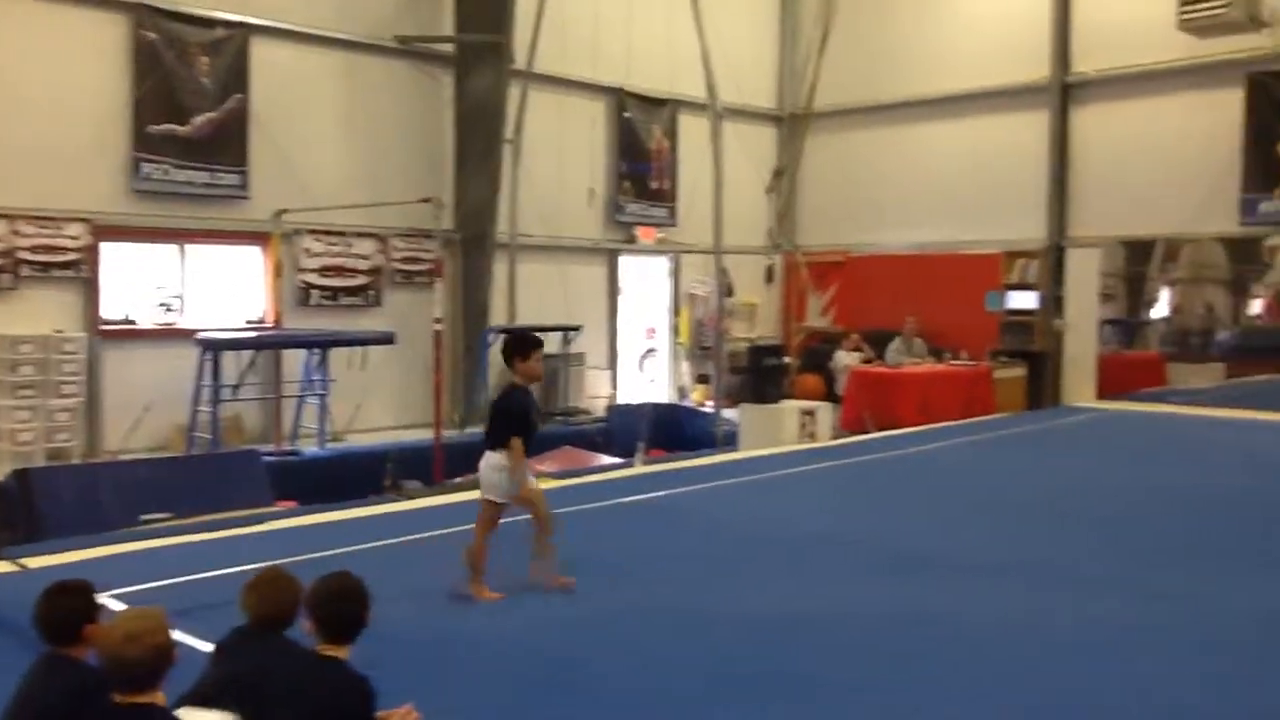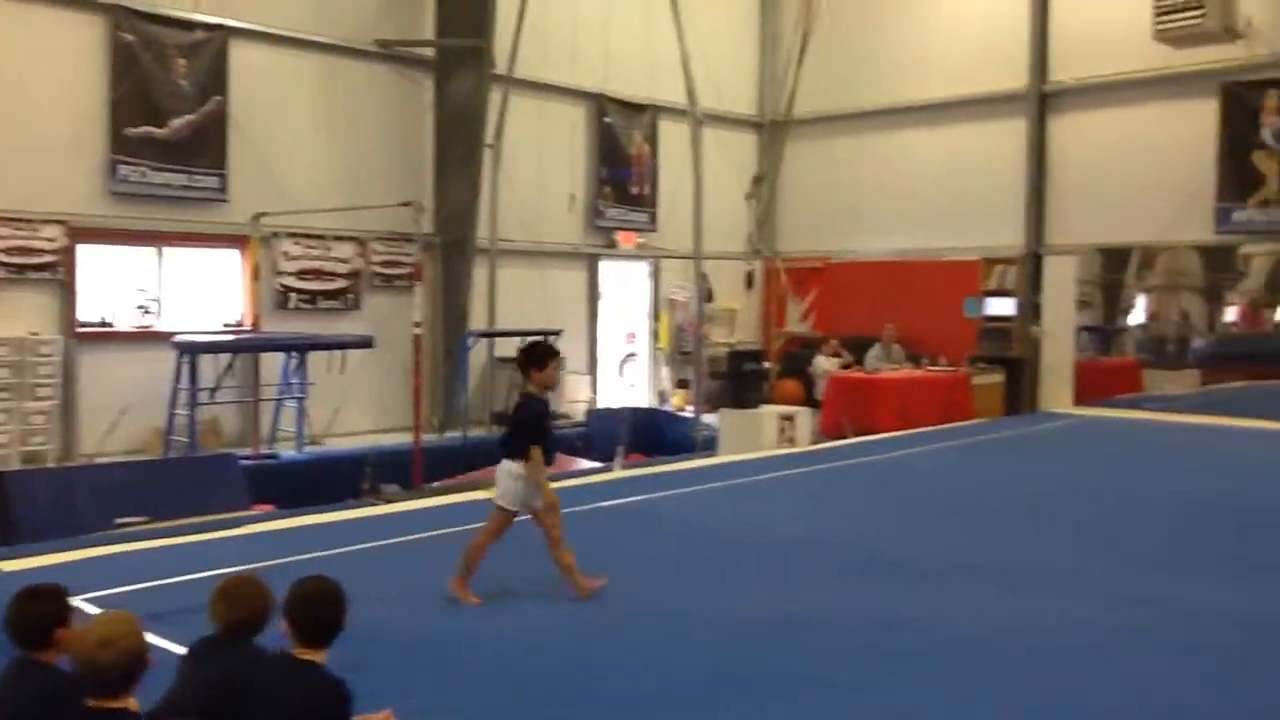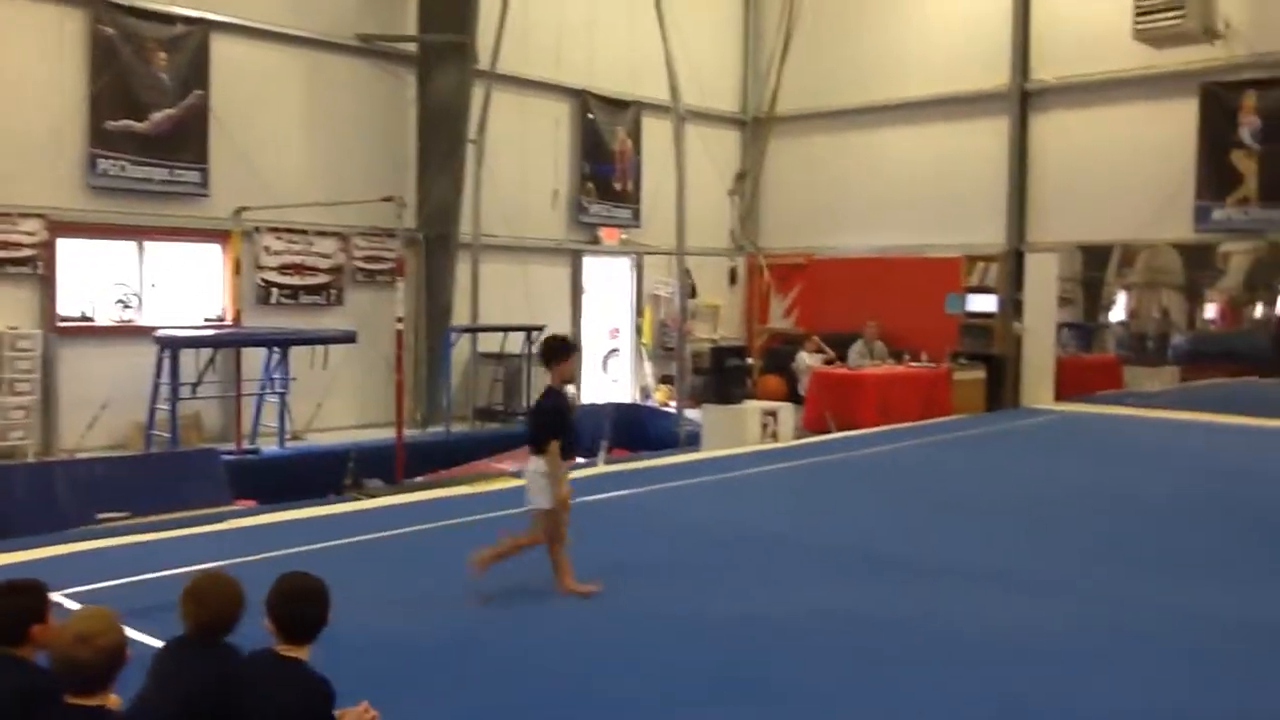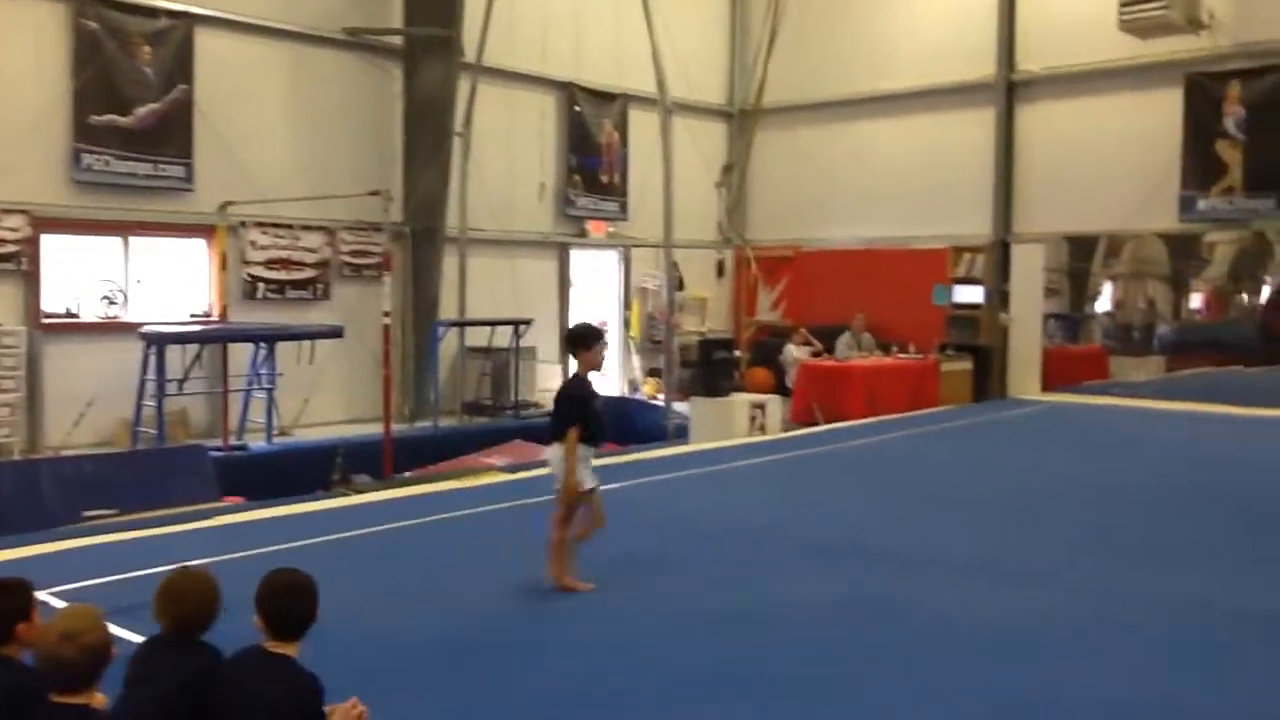
dt=0.1s
person 1, frame 1
left shoulder: (523, 395)
right shoulder: (513, 400)
right elbow: (515, 444)
right wrist: (524, 483)
left hip: (513, 466)
right hip: (500, 465)
left knee: (544, 517)
right knee: (486, 527)
left ankle: (543, 570)
right ankle: (476, 585)
person 1, frame 2
left shoulder: (538, 404)
right shoulder: (530, 409)
right elbow: (534, 454)
right wrist: (546, 492)
left hip: (528, 475)
right hip: (518, 475)
left knee: (555, 533)
right knee: (491, 534)
left ankle: (578, 582)
right ankle: (460, 583)
person 1, frame 3
left shoulder: (557, 399)
right shoulder: (551, 404)
right elbow: (552, 447)
right wrist: (560, 487)
left hip: (550, 470)
right hip: (544, 471)
left knee: (558, 530)
right knee: (542, 535)
left ankle: (566, 580)
right ankle: (488, 557)
person 1, frame 4
left shoulder: (580, 386)
right shoulder: (575, 391)
right elbow: (571, 434)
left wrist: (577, 470)
right wrist: (570, 473)
left hip: (575, 457)
right hip: (569, 459)
left knee: (563, 520)
right knee: (595, 518)
left ankle: (562, 574)
right ankle: (559, 569)
